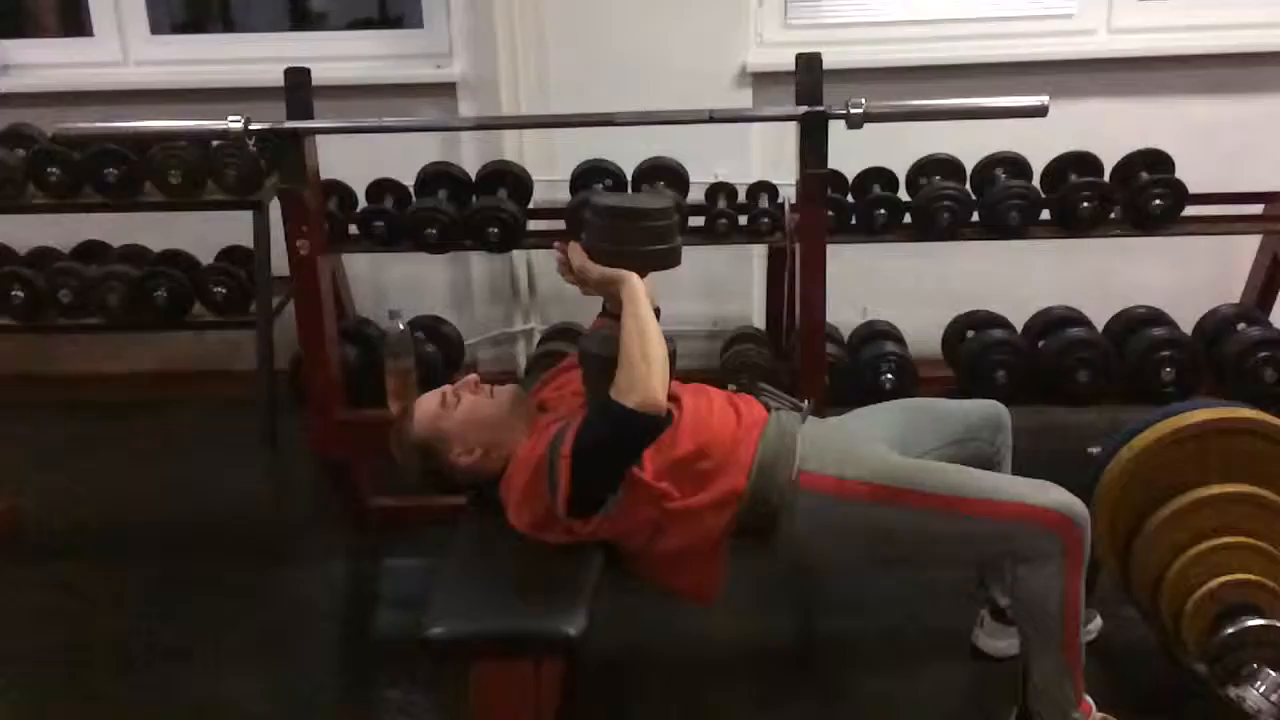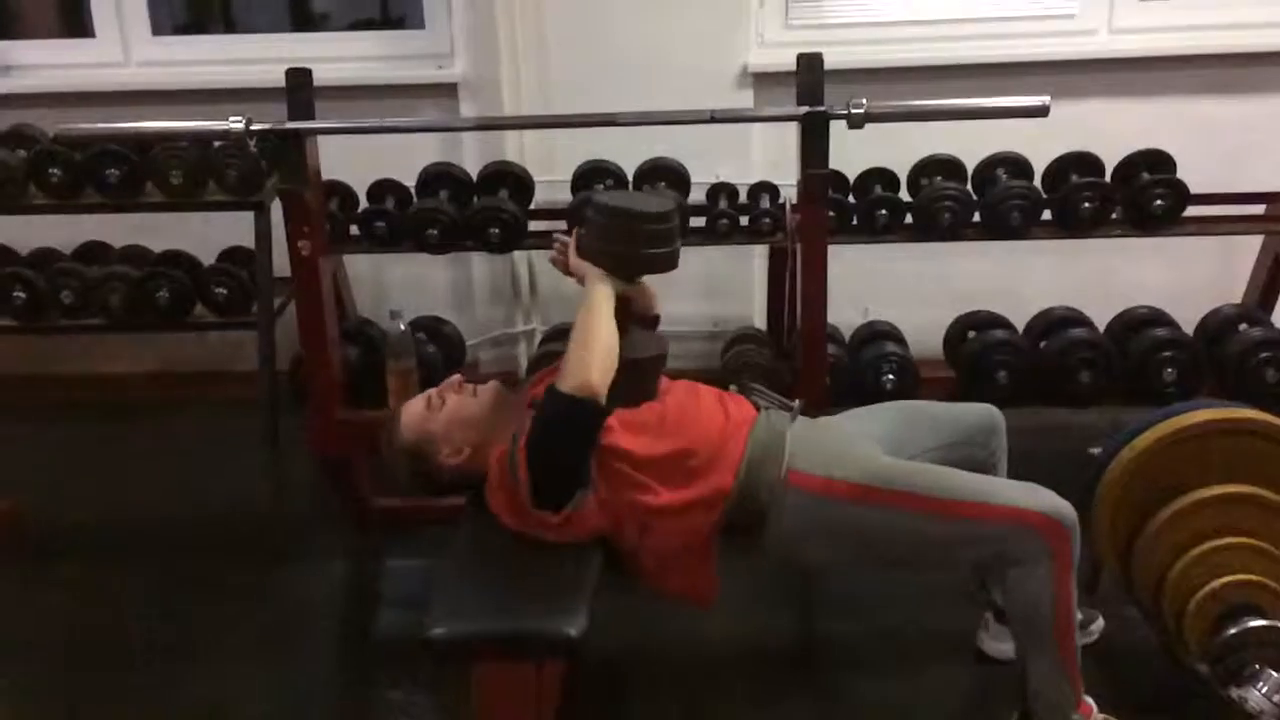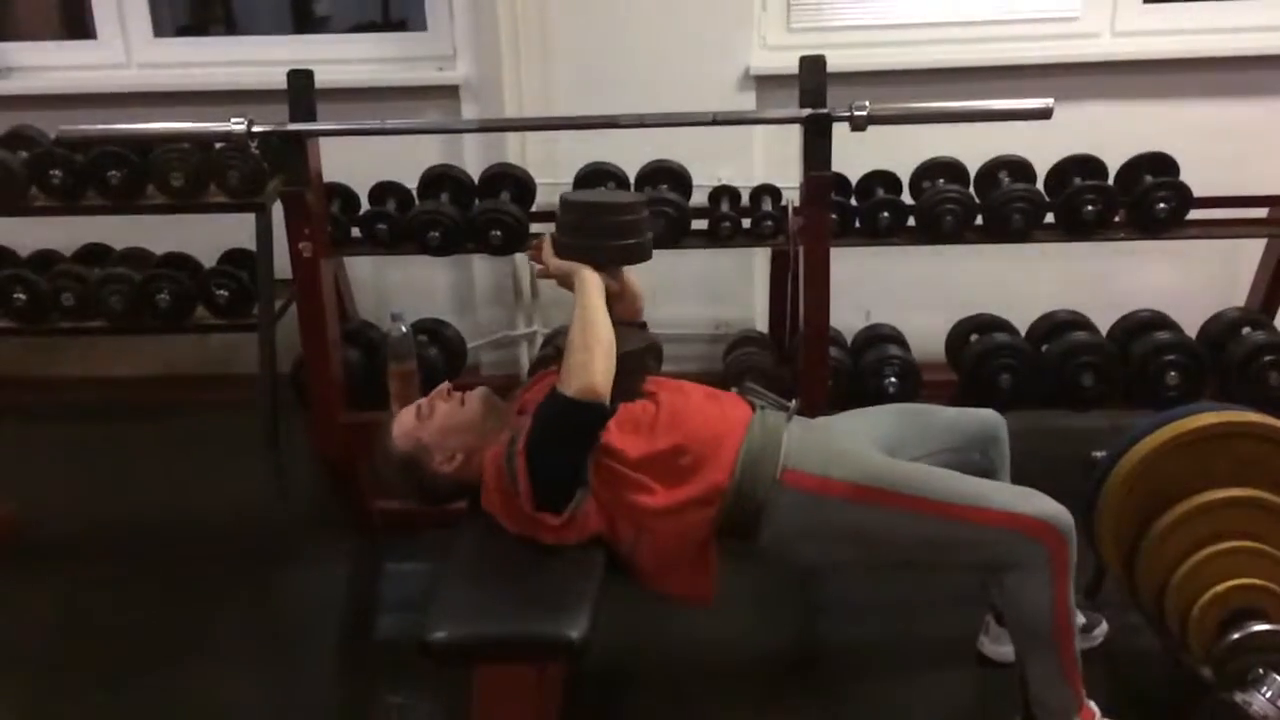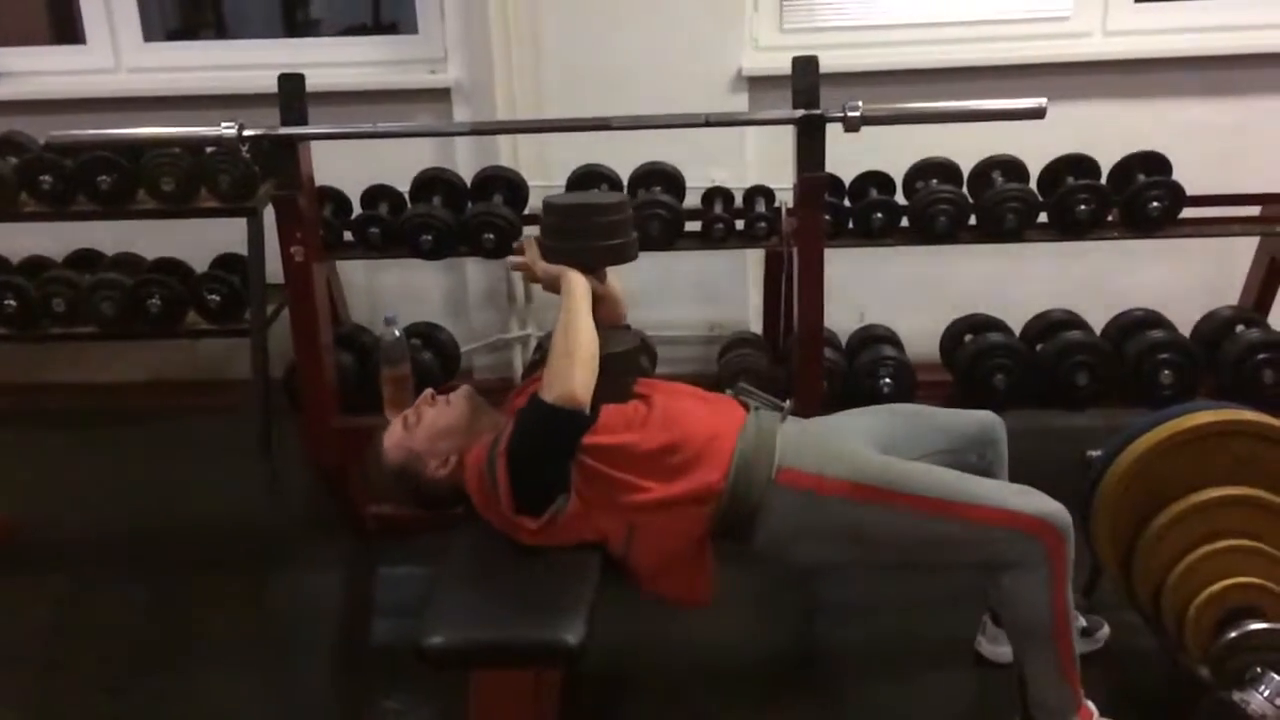
dt=0.3s
person 1, frame 1
left shoulder: (543, 406)
right shoulder: (544, 477)
left elbow: (622, 358)
right elbow: (641, 408)
left wrist: (609, 283)
right wrist: (628, 287)
left hip: (788, 435)
right hip: (796, 486)
left knee: (988, 423)
right knee: (1059, 520)
left ankle: (1010, 602)
person 1, frame 2
left shoulder: (532, 410)
right shoulder: (524, 472)
left elbow: (634, 334)
right elbow: (583, 391)
left wrist: (616, 277)
right wrist: (597, 285)
left hip: (780, 434)
right hip: (784, 487)
left knee: (981, 426)
right knee: (1047, 523)
left ankle: (1014, 608)
person 1, frame 3
left shoulder: (526, 414)
right shoulder: (517, 471)
left elbow: (623, 345)
right elbow: (588, 399)
left wrist: (607, 276)
right wrist: (585, 282)
left hip: (775, 437)
right hip: (779, 486)
left knee: (985, 433)
right knee: (1045, 529)
left ankle: (1017, 613)
person 1, frame 4
left shoulder: (512, 417)
right shoulder: (503, 471)
left elbow: (609, 348)
right elbow: (569, 400)
left wrist: (587, 280)
right wrist: (570, 282)
left hip: (771, 437)
right hip: (775, 487)
left knee: (980, 434)
right knee: (1040, 526)
left ankle: (1017, 615)
